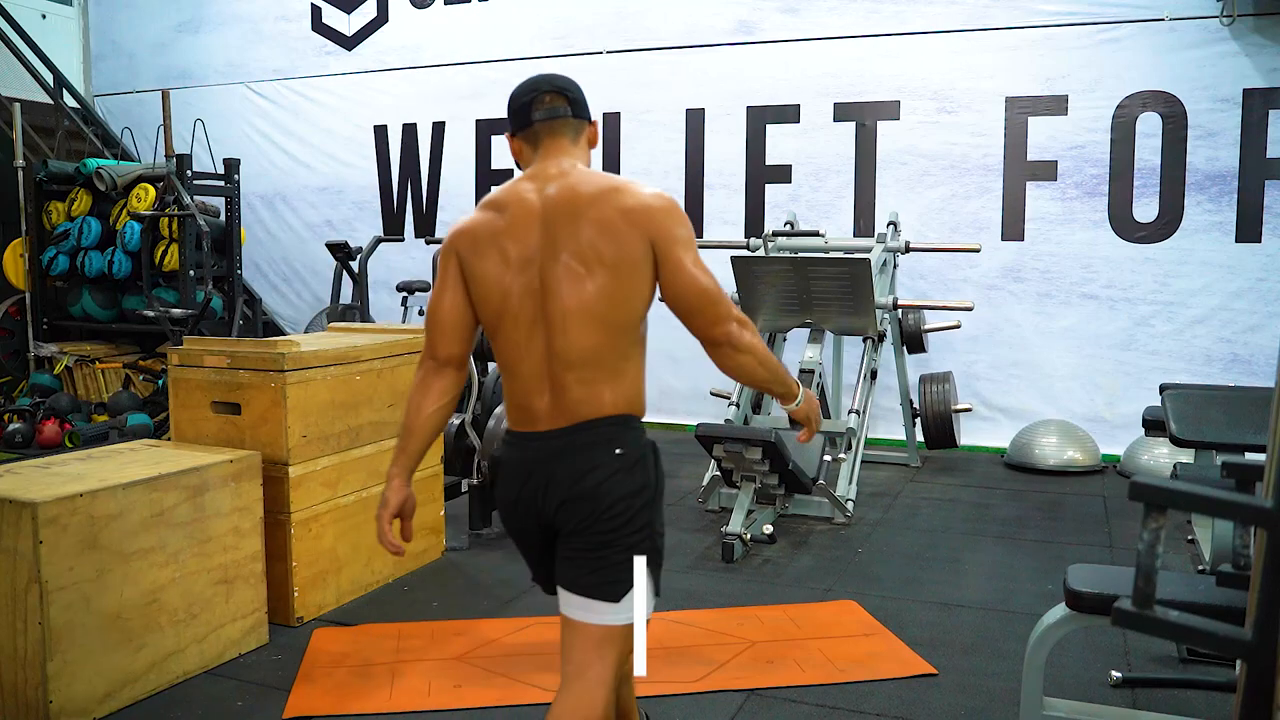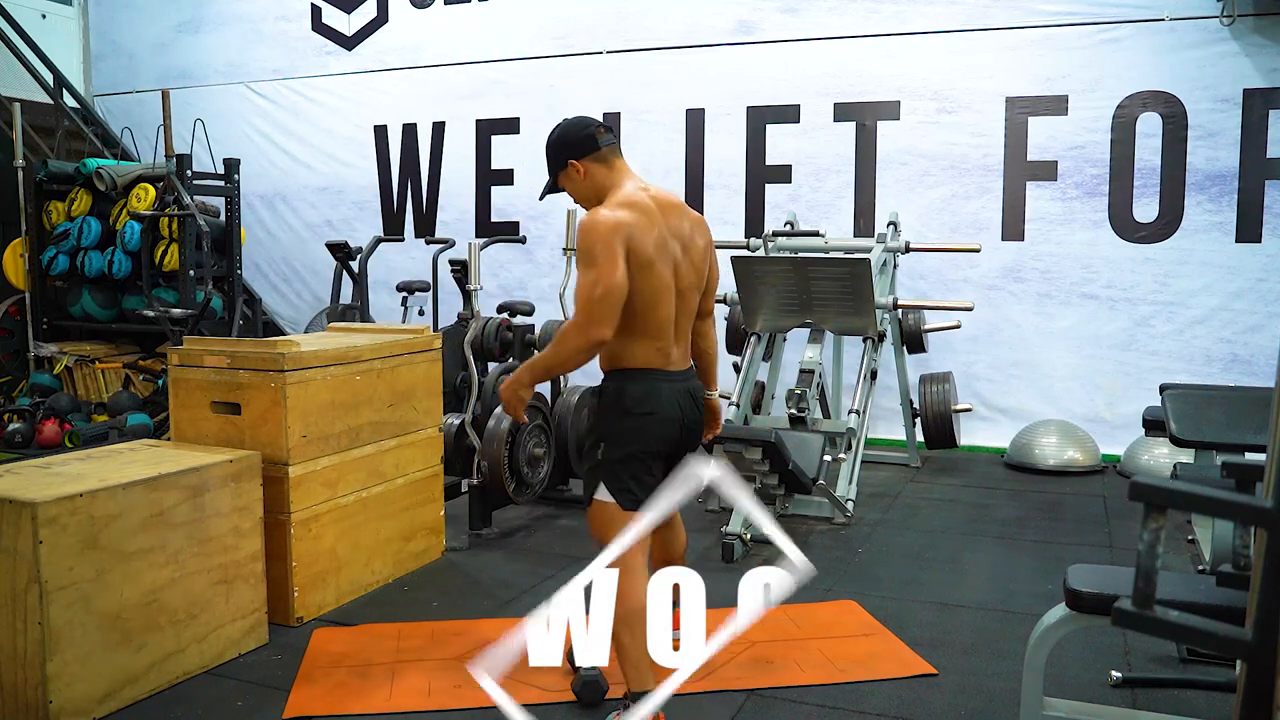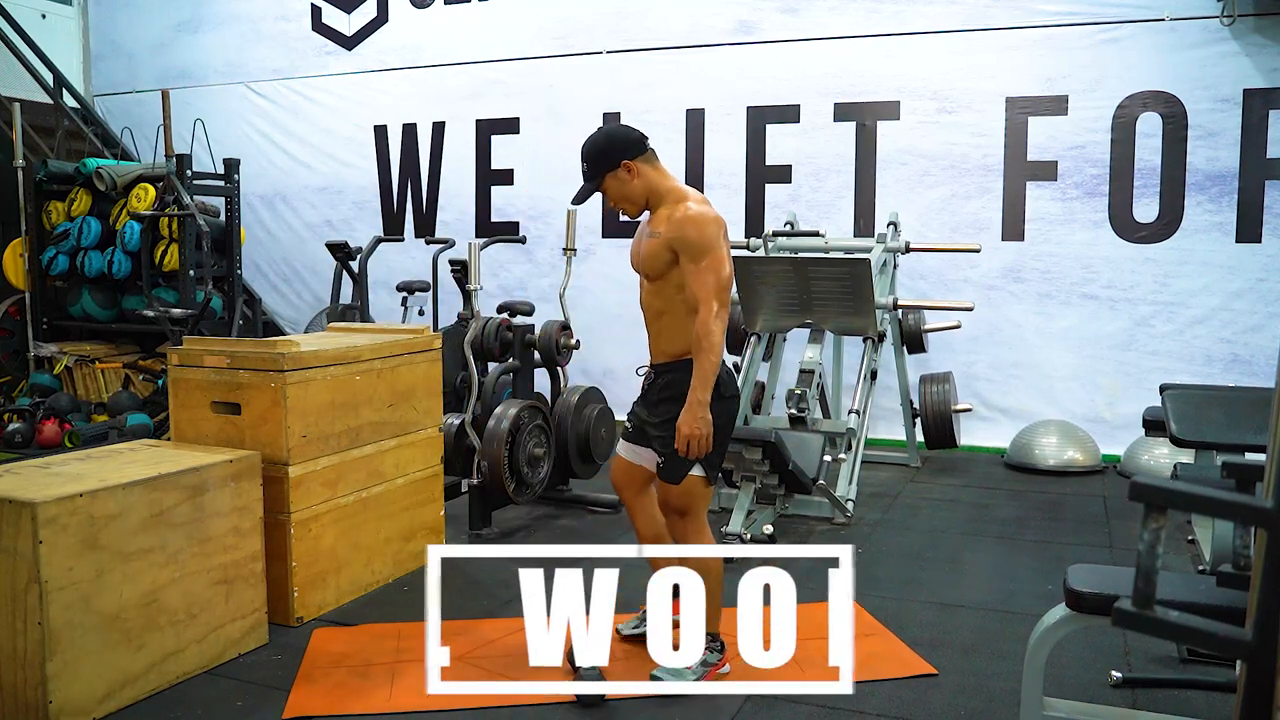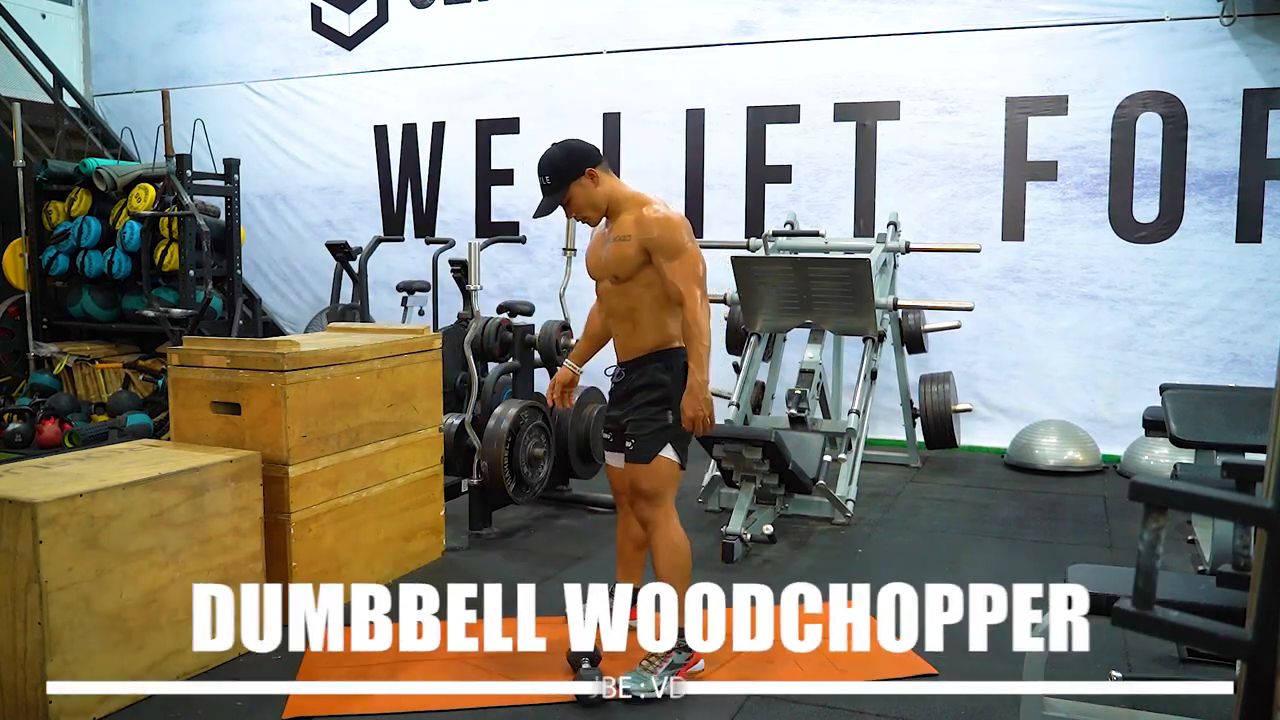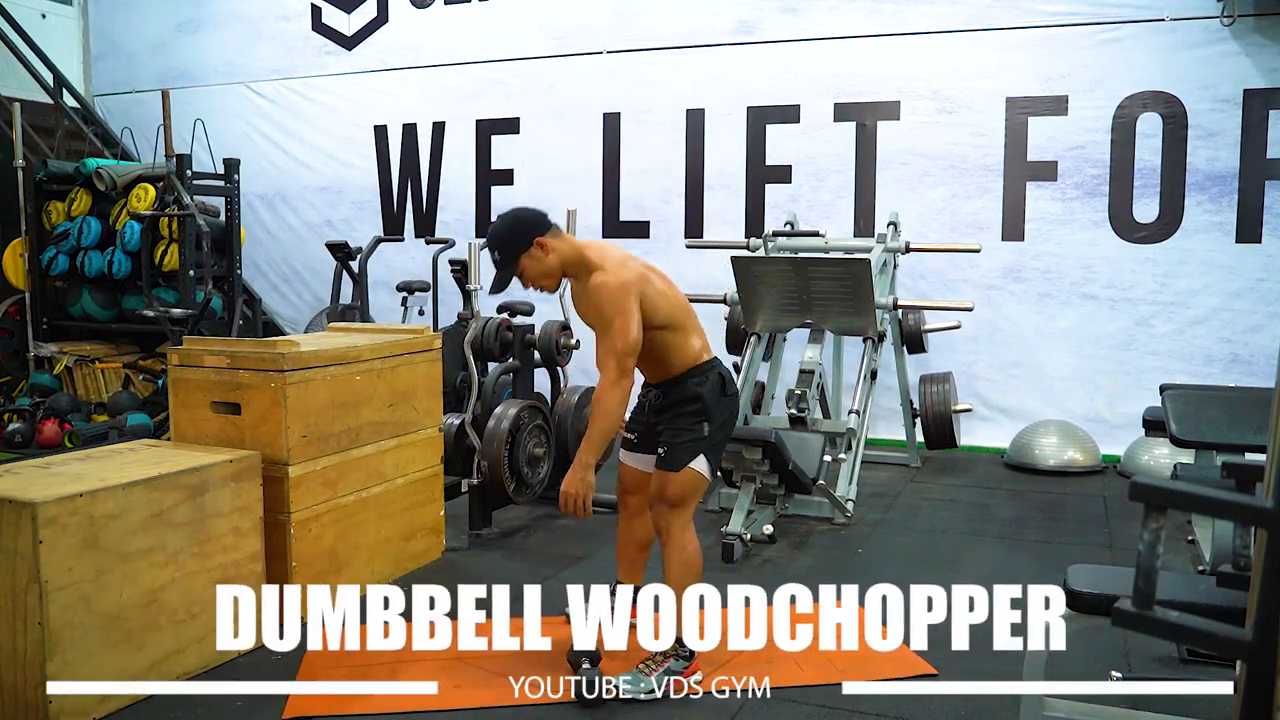
dt=0.7s
person 1, frame 1
left shoulder: (472, 233)
right shoulder: (645, 209)
left elbow: (440, 366)
right elbow: (722, 331)
left wrist: (399, 478)
right wrist: (790, 392)
left hip: (522, 466)
right hip: (609, 463)
left knee: (596, 623)
right knee: (591, 664)
person 1, frame 2
left shoulder: (606, 221)
right shoulder: (690, 219)
left elbow: (595, 328)
left wrist: (522, 379)
right wrist: (709, 392)
left hip: (634, 399)
right hip: (683, 393)
left knee: (623, 551)
right knee: (662, 514)
right ankle: (669, 621)
person 1, frame 3
left shoulder: (695, 219)
right shoulder: (653, 219)
left elbow: (711, 314)
left wrist: (698, 404)
left hip: (694, 387)
right hip: (661, 378)
left knee: (683, 513)
right knee: (628, 480)
left ankle: (712, 647)
right ankle: (673, 600)
person 1, frame 4
left shoulder: (658, 221)
right shoulder: (601, 233)
left elbow: (694, 303)
left wrist: (697, 385)
right wrist: (573, 363)
left hip: (663, 378)
right hip: (625, 376)
left knee: (652, 506)
right knee: (627, 498)
left ankle: (681, 644)
right ankle: (626, 602)
person 1, frame 5
left shoulder: (609, 280)
right shoulder: (584, 267)
left elbow: (614, 382)
left wrist: (582, 466)
left hip: (701, 393)
right hip: (660, 390)
left knee: (672, 510)
right knee: (633, 497)
left ankle: (680, 657)
right ankle: (624, 609)
